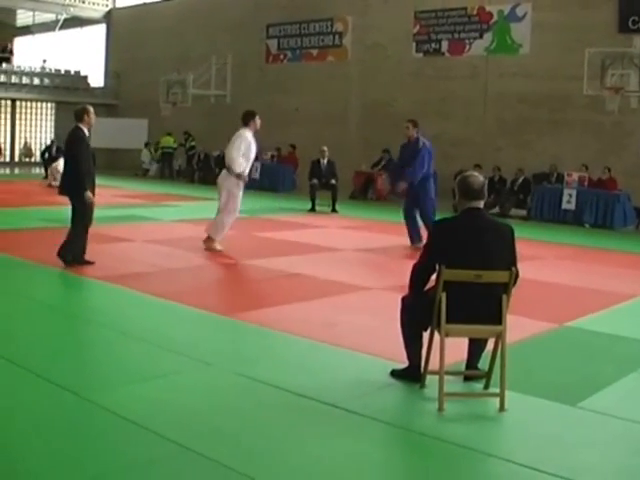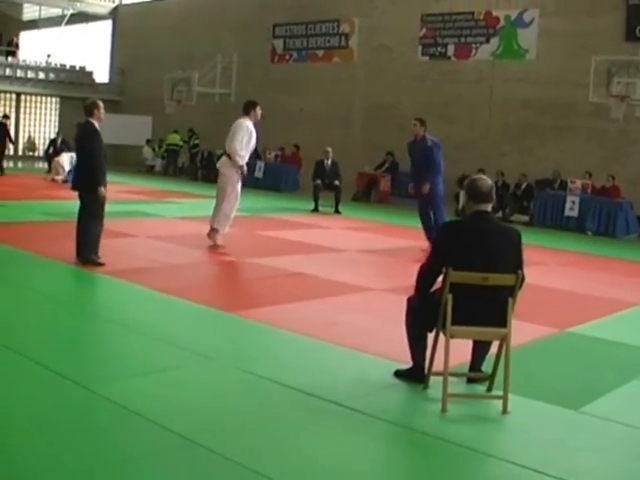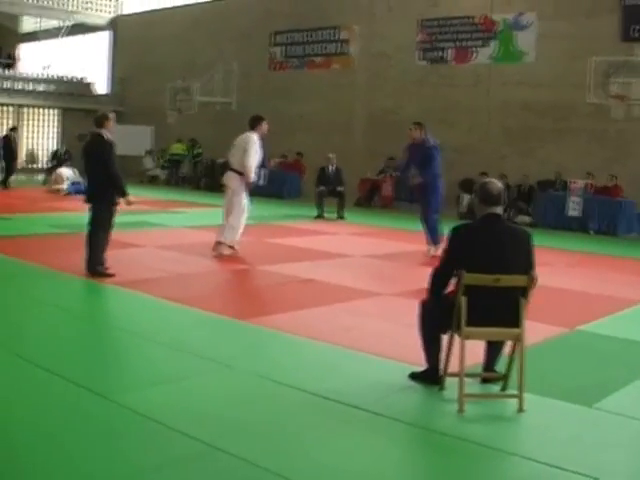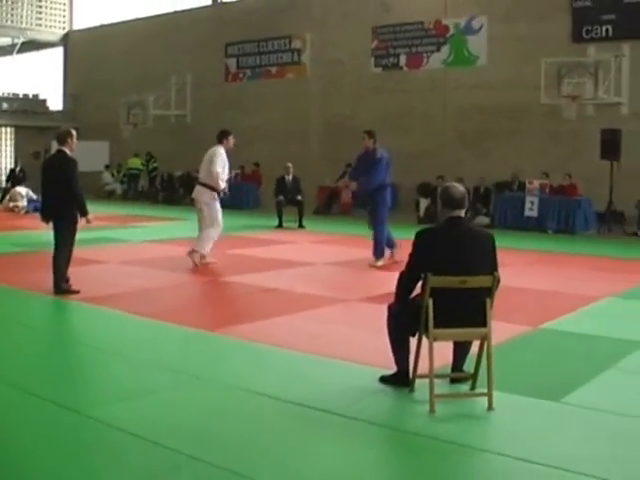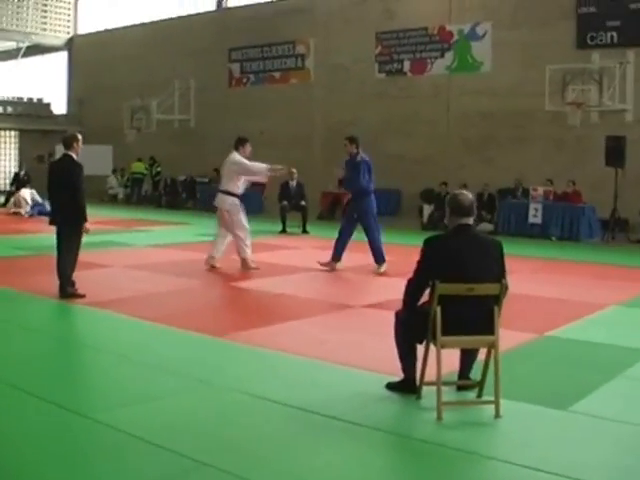
dt=0.3s
person 1, frame 1
left shoulder: (443, 228)
right shoulder: (504, 230)
left elbow: (423, 269)
left wrist: (414, 294)
left hip: (450, 312)
right hip: (489, 314)
left knee: (410, 303)
left ankle: (414, 368)
right ankle: (472, 367)
person 1, frame 2
left shoulder: (451, 230)
right shoulder: (512, 235)
left elbow: (430, 271)
left wrist: (419, 296)
left hip: (455, 313)
right hip: (494, 317)
left knee: (416, 304)
left ankle: (418, 369)
right ankle: (476, 369)
person 1, frame 3
left shoulder: (463, 233)
right shoulder: (522, 236)
left elbow: (443, 274)
right elbow: (528, 278)
left wrist: (433, 298)
left hip: (468, 315)
right hip: (507, 317)
left knee: (430, 307)
left ankle: (433, 371)
right ankle: (489, 369)
person 1, frame 4
left shoulder: (427, 237)
right shoulder: (485, 238)
left elbow: (410, 277)
left wrist: (399, 301)
left hip: (436, 316)
right hip: (474, 317)
left knee: (396, 311)
left ankle: (402, 372)
right ankle: (458, 370)
person 1, frame 5
left shoulder: (436, 244)
right shoulder: (494, 246)
left elbow: (417, 284)
left wrist: (407, 308)
left hip: (443, 324)
right hip: (482, 325)
left knee: (404, 318)
left ankle: (409, 380)
right ankle: (464, 377)
person 2, frame 1
left shoulder: (78, 134)
right shoulder: (78, 136)
right elbow: (80, 165)
left wrist: (86, 188)
right wrist: (86, 189)
left hip: (79, 186)
right hip: (79, 187)
left knee: (81, 221)
right knee: (83, 221)
left ankle: (78, 256)
right ankle: (66, 252)
person 2, frame 2
left shoulder: (83, 129)
right shoulder: (92, 131)
right elbow: (95, 160)
right wrist: (100, 185)
left hip: (84, 180)
right hip: (92, 182)
left knee: (85, 216)
right knee: (94, 218)
left ankle: (83, 252)
right ankle: (88, 254)
person 2, frame 3
left shoulder: (90, 143)
right shoulder: (106, 144)
left elbow: (90, 169)
right elbow: (112, 171)
right wrist: (124, 194)
left hip: (95, 192)
right hip: (105, 193)
left knee: (96, 228)
right knee: (101, 229)
left ankle: (94, 263)
right ankle: (95, 266)
person 2, frame 4
left shoulder: (48, 161)
right shoulder: (69, 162)
left elbow: (45, 188)
right elbow: (75, 190)
left wrist: (45, 211)
right wrist: (85, 213)
left hip: (55, 210)
right hip: (67, 211)
left knee: (61, 246)
right knee: (64, 247)
left ankle: (61, 280)
right ankle: (60, 284)
person 2, frame 5
left shoulder: (54, 165)
right shoulder: (75, 166)
left elbow: (51, 191)
right elbow: (79, 195)
left wrist: (55, 212)
right wrist: (84, 220)
left hip: (60, 214)
right hip: (72, 216)
left knee: (64, 250)
right knee: (69, 251)
left ankle: (66, 283)
right ankle: (66, 287)
person 3, frame 1
left shoulder: (245, 136)
right shoulder: (245, 137)
left elbow: (231, 154)
right elbow: (232, 154)
right wrist: (240, 173)
left hip: (231, 178)
right hip: (233, 179)
left knee: (227, 211)
right knee: (228, 212)
left ankle: (212, 239)
right ankle: (211, 240)
person 3, frame 2
left shoulder: (242, 123)
right shoulder: (245, 125)
right elbow: (235, 146)
right wrist: (241, 164)
left hip: (228, 164)
right hip: (231, 166)
left knee: (223, 200)
right knee: (230, 202)
left ankle: (214, 230)
right ankle: (214, 232)
person 3, frame 3
left shoulder: (244, 137)
right shoulder: (254, 140)
left elbow: (232, 155)
right elbow: (248, 162)
right wrist: (250, 179)
left hip: (233, 176)
right hip: (238, 179)
left knee: (241, 212)
right knee: (235, 213)
left ankle: (231, 241)
right ankle: (220, 244)
person 3, frame 4
left shoulder: (214, 151)
right shoulder: (219, 153)
right elbow: (215, 170)
left wrist: (219, 185)
right wrist: (222, 186)
left hip: (202, 191)
right hip: (207, 193)
left knee: (206, 225)
right knee: (215, 225)
left ankle: (201, 255)
right ankle: (196, 252)
person 3, frame 5
left shoulder: (235, 160)
right shoulder: (235, 160)
left elbow: (248, 175)
right elbow: (251, 168)
left wrist: (266, 174)
right wrist: (271, 169)
left hip: (224, 199)
right hip: (230, 201)
left knee: (225, 231)
right knee: (241, 230)
left ankle: (212, 258)
right ankle: (245, 261)
person 4, frame 1
left shoulder: (423, 146)
right shoulder: (405, 147)
left elbow: (419, 166)
right elbow: (400, 165)
left wrist: (405, 181)
right wrist: (399, 180)
left hip: (424, 183)
right hip: (412, 184)
left knee: (427, 215)
right knee: (408, 213)
right ankle: (417, 241)
person 4, frame 2
left shoulder: (431, 144)
right shoulder: (412, 145)
left elbow: (436, 165)
left wrist: (428, 182)
right wrist: (413, 182)
left hip: (432, 183)
right hip: (420, 183)
left knee: (438, 214)
right knee: (424, 214)
right ankle: (433, 241)
person 4, frame 3
left shoulder: (430, 146)
right shoulder: (412, 147)
left elbow: (434, 166)
right elbow: (408, 163)
left wrist: (421, 178)
right wrist: (399, 172)
left hip: (432, 184)
right hip: (422, 184)
left knee: (431, 214)
right knee: (426, 214)
left ankle: (436, 244)
right ankle: (434, 244)
person 4, frame 4
left shoulder: (380, 156)
right shoulder: (363, 156)
left elbow: (375, 178)
right elbow: (356, 171)
left wrist: (357, 185)
right wrist: (350, 181)
left hip: (381, 193)
right hip: (370, 193)
left knee: (378, 225)
right knee: (379, 224)
left ankle: (379, 256)
right ankle: (392, 246)
person 4, frame 5
left shoulder: (361, 161)
right shoulder: (350, 161)
left elbow: (360, 182)
left wrist: (343, 179)
right wrist: (347, 192)
left hip: (364, 200)
right hip: (354, 200)
left knee: (372, 233)
right knee: (344, 231)
left ankle: (381, 262)
right ankle: (334, 261)
